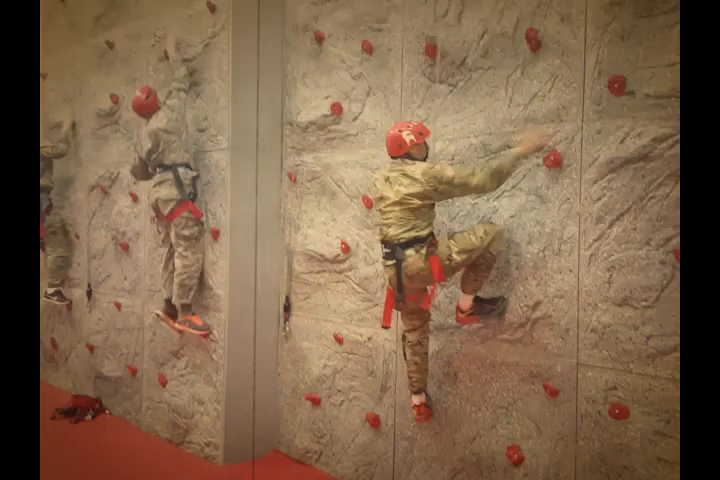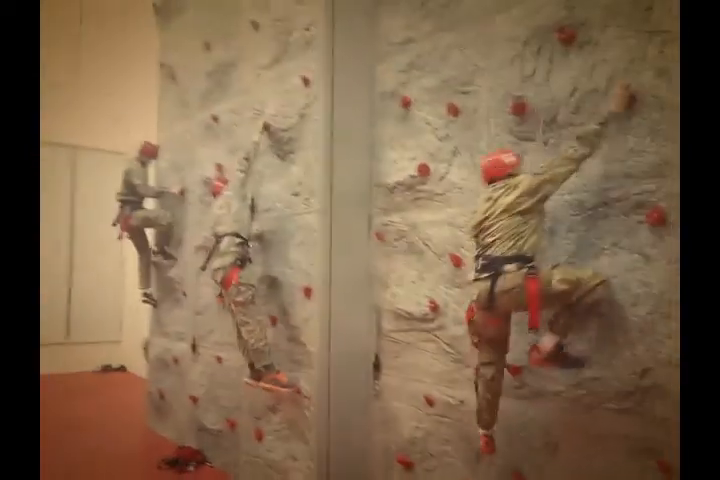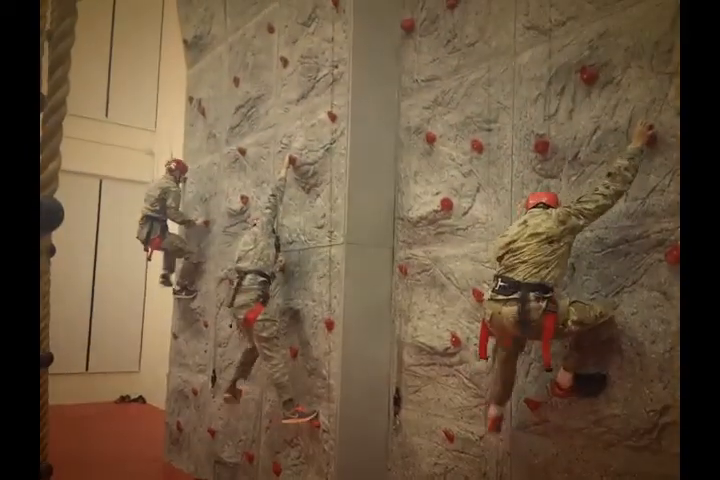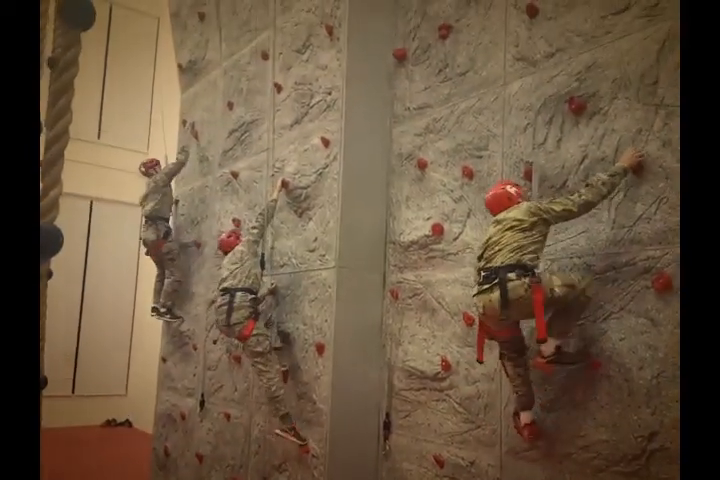
dt=0.7s
person 1, frame 1
left shoulder: (381, 180)
right shoulder: (424, 174)
right elbow: (480, 181)
right wrist: (520, 150)
left hip: (394, 268)
right hip: (421, 260)
left knee: (414, 332)
right knee: (491, 233)
left ankle: (418, 399)
right ankle: (468, 303)
person 1, frame 2
left shoulder: (485, 205)
right shoulder: (529, 186)
right elbow: (577, 152)
right wrist: (611, 111)
left hip: (485, 290)
right hip: (518, 282)
left knee: (490, 360)
right knee: (596, 283)
left ankle: (486, 432)
right ankle: (548, 345)
person 1, frame 3
left shoulder: (511, 231)
right shoulder: (562, 219)
right elbow: (609, 189)
right wrist: (634, 147)
left hip: (496, 310)
right hip: (531, 312)
left knee: (508, 348)
right knee: (600, 318)
left ankle: (495, 409)
right ankle: (566, 380)
person 1, frame 4
left shoulder: (493, 230)
right shoulder: (532, 210)
right elbow: (584, 199)
right wrist: (622, 167)
left hip: (486, 301)
right hip: (516, 291)
left knee: (512, 354)
right knee: (579, 286)
left ankle: (525, 420)
right ankle: (548, 348)
person 2, frame 1
left shoulder: (146, 133)
right shoulder: (169, 115)
left elbow: (137, 170)
right elbow: (179, 86)
right wrist: (173, 53)
left hip: (160, 192)
right hip: (177, 192)
left knee: (173, 251)
right knee: (189, 251)
left ankle: (170, 306)
right ankle: (184, 313)
person 2, frame 2
left shoulder: (219, 209)
right shoulder: (230, 195)
left wrist: (250, 235)
left hip: (223, 262)
right hip: (231, 260)
left knee: (243, 319)
right knee: (251, 318)
left ankle: (255, 371)
right ankle: (268, 372)
person 2, frame 3
left shoulder: (246, 240)
right shoulder: (262, 229)
right elbow: (272, 202)
left wrist: (275, 267)
right wrist: (283, 173)
left hip: (239, 296)
right hip: (253, 296)
left knee: (256, 344)
right knee: (275, 354)
left ankle: (232, 386)
right ankle: (290, 409)
person 2, frame 4
left shoulder: (229, 263)
right shoulder: (246, 248)
right elbow: (260, 223)
left wrist: (265, 293)
right wrist: (275, 195)
left hip: (223, 315)
right hip: (240, 313)
right knee: (268, 368)
right ankle: (286, 423)
person 3, frame 1
right shoulder: (41, 148)
right elbow: (61, 149)
right wrist: (66, 127)
left hip: (43, 203)
right hip: (43, 205)
right knee: (59, 248)
right ankle: (52, 290)
person 3, frame 2
left shoulder: (135, 166)
right shoulder: (136, 168)
right elbow: (145, 190)
right wrist: (169, 191)
left hip: (130, 213)
right hip: (131, 212)
left knee: (144, 252)
right knee: (165, 217)
left ankle: (146, 291)
right ankle: (159, 249)
person 3, frame 3
left shoulder: (158, 183)
right shoulder: (172, 188)
right elbow: (173, 213)
right wrist: (194, 222)
left hip: (145, 229)
right hip: (156, 230)
left knee: (172, 247)
right knee: (190, 254)
left ankle: (165, 275)
right ankle: (181, 288)
person 3, frame 4
left shoulder: (149, 187)
right shoulder: (159, 180)
right elbow: (179, 163)
left wrist: (170, 204)
right wrist: (184, 151)
left hip: (149, 233)
right hip: (160, 231)
left knee: (162, 271)
right knee: (174, 273)
left ankle: (157, 306)
right ankle: (165, 309)
